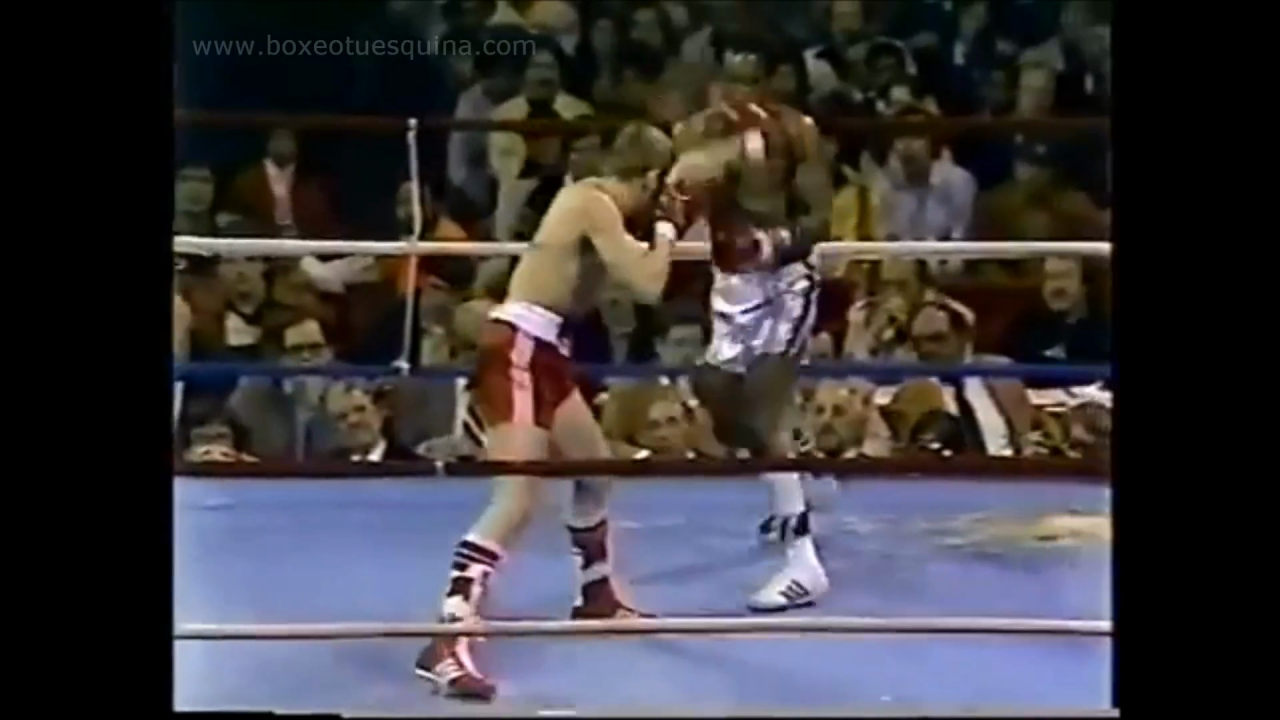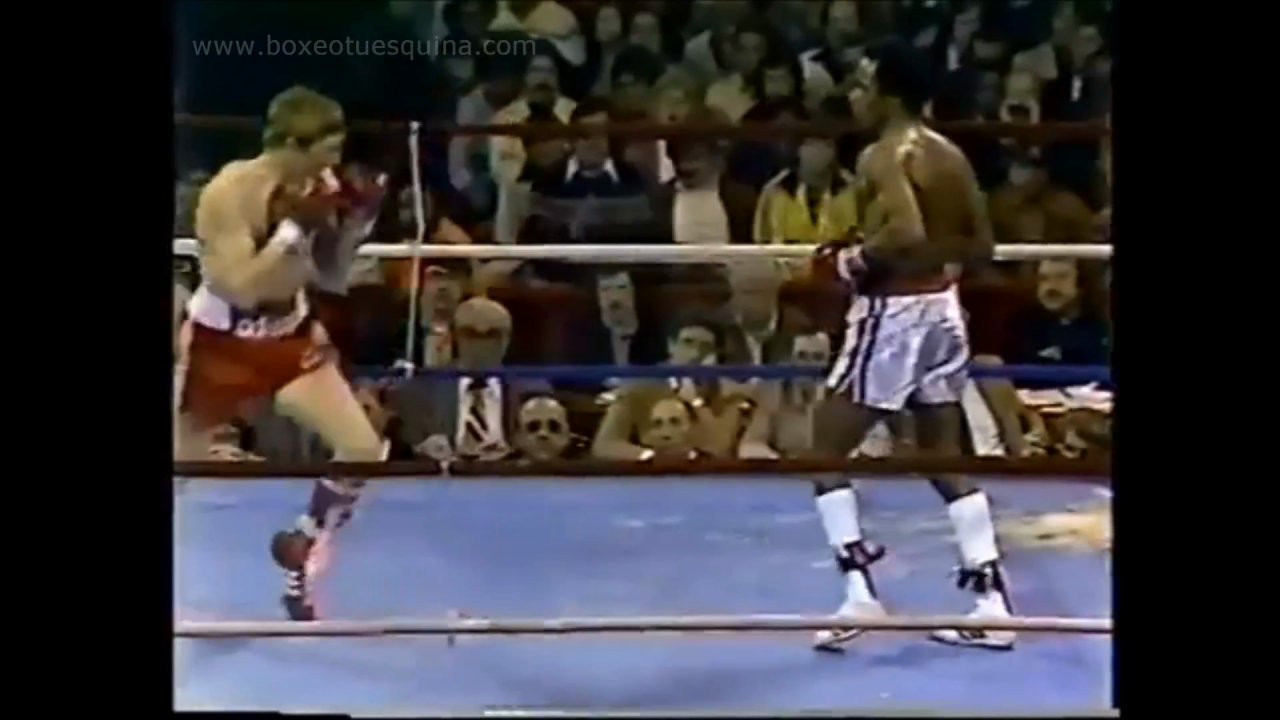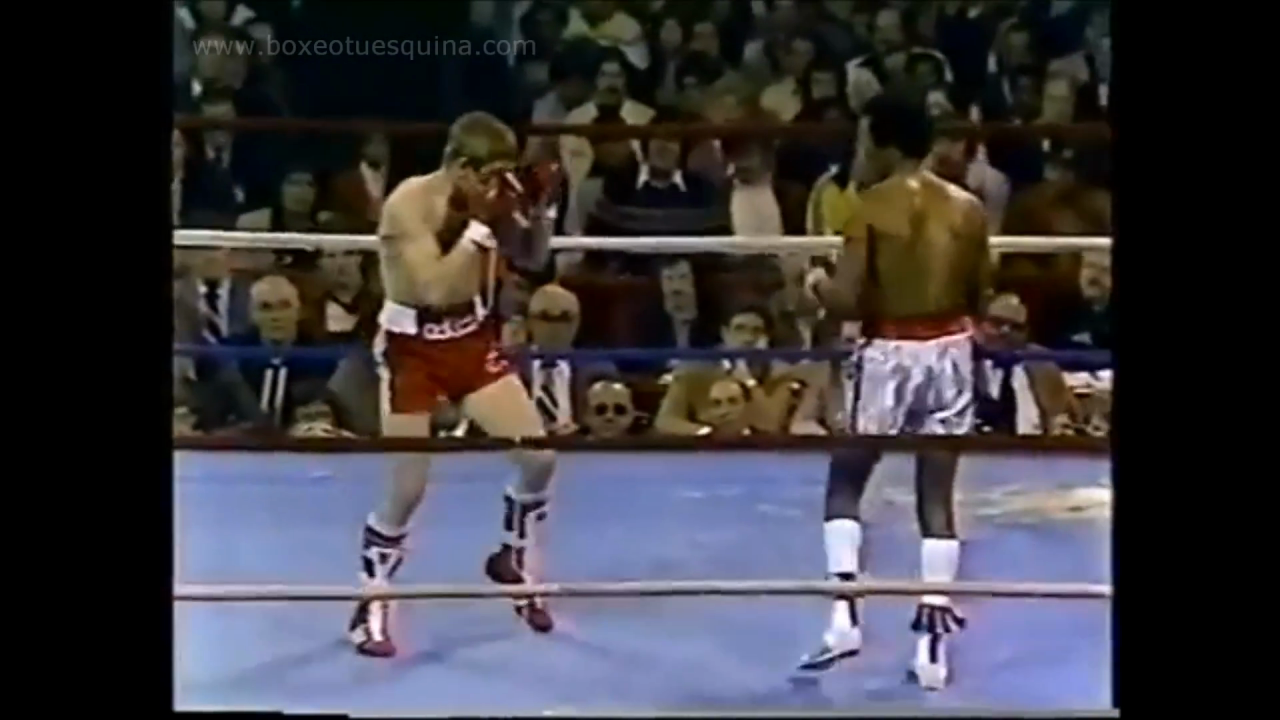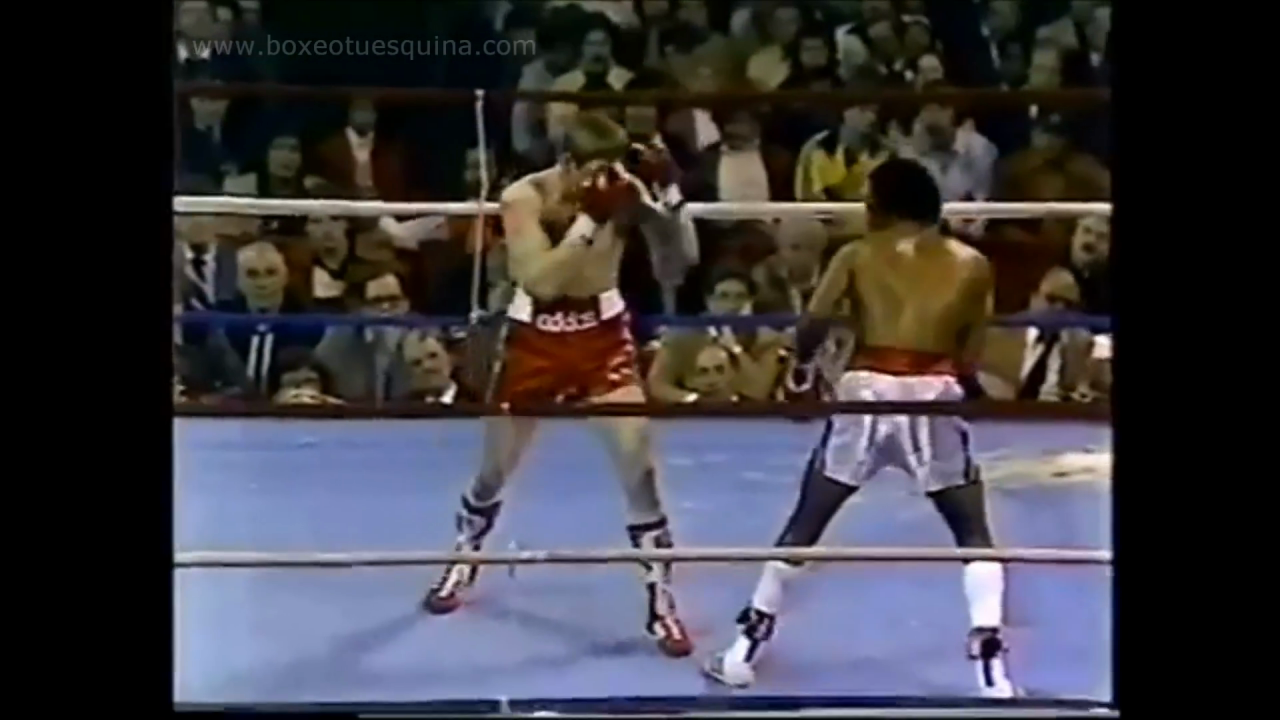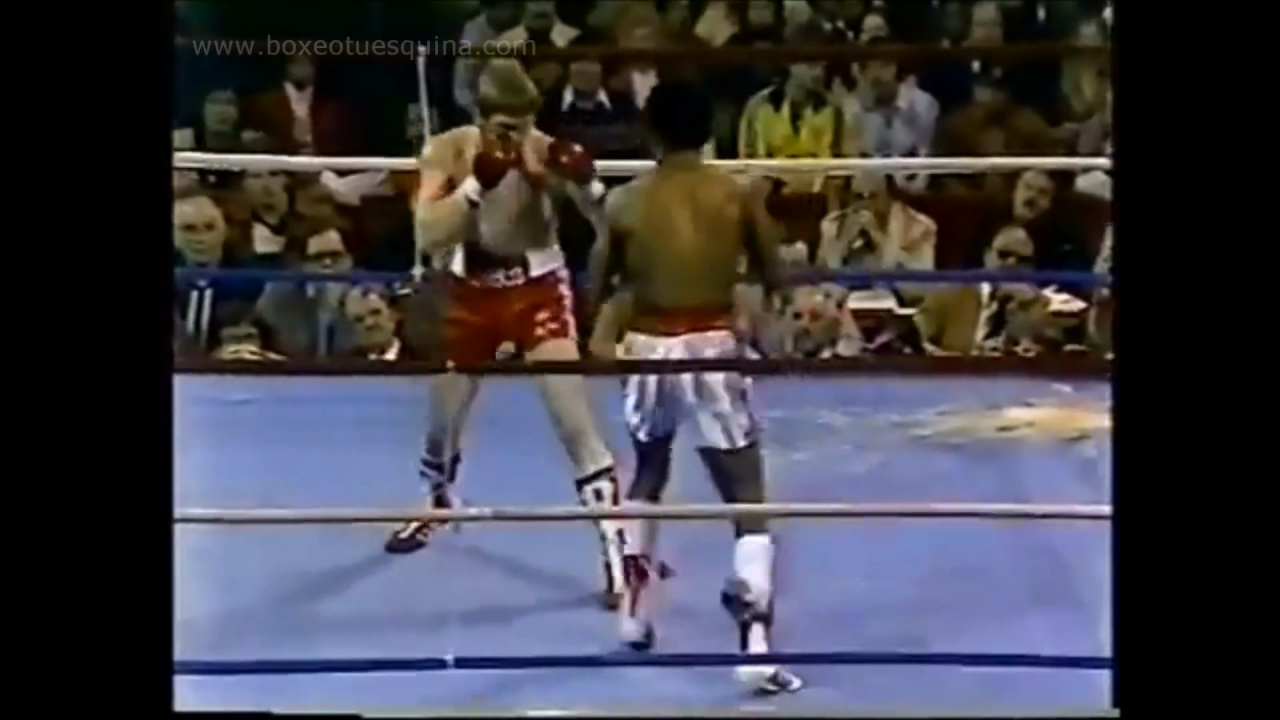
dt=1s
person 1, frame 1
left shoulder: (795, 130)
right shoulder: (701, 128)
left elbow: (817, 219)
right elbow: (672, 202)
left wrist: (765, 244)
left hip: (787, 283)
right hip: (732, 286)
left knee: (762, 420)
right knee: (725, 417)
left ankle: (804, 568)
right ankle: (792, 497)
person 1, frame 2
left shoulder: (882, 157)
right shoulder: (950, 155)
left elbow: (907, 235)
right elbow: (980, 245)
left wrist: (850, 260)
left hip: (891, 313)
right hip: (941, 307)
left knee: (829, 449)
right knee: (948, 461)
left ankle: (860, 588)
right ankle: (992, 604)
person 1, frame 3
left shoulder: (869, 207)
right shoulder: (969, 209)
left elbow: (848, 300)
right elbow: (979, 300)
left wrist: (818, 280)
left hip: (890, 354)
right hip: (950, 352)
left knee: (844, 484)
right knee: (936, 501)
left ankle: (845, 617)
right ankle: (933, 641)
person 1, frame 4
left shoulder: (858, 254)
right shoulder: (972, 263)
left elbow: (817, 316)
right elbow: (971, 355)
left wrist: (800, 370)
left hip: (865, 389)
right hip: (933, 394)
left knee: (804, 525)
right knee: (974, 535)
left ankle: (742, 651)
right ankle: (991, 667)
person 1, frame 5
left shoulder: (625, 200)
right shoulder: (736, 194)
left elbow: (597, 290)
right elbow: (774, 277)
left hip: (646, 350)
right hip: (709, 349)
left knee: (648, 475)
right knee: (747, 501)
left ankle: (632, 608)
right ankle: (755, 646)
person 2, frame 1
left shoulder: (588, 193)
right shoulder: (597, 208)
right elbow: (648, 287)
right wrist: (669, 228)
left hip: (545, 350)
right hip: (520, 349)
left knee: (597, 469)
right knee: (518, 501)
left ankle: (597, 596)
right ankle: (448, 641)
person 2, frame 2
left shoulder: (317, 187)
right shoulder: (228, 193)
left elbow: (330, 269)
right elbow: (243, 289)
left wrist: (351, 218)
right wrist: (294, 226)
left hip: (290, 334)
right hip: (221, 339)
left knee: (365, 452)
right knee: (179, 469)
left ankle: (303, 542)
person 2, frame 3
left shoulder: (487, 198)
right shoulder: (409, 205)
left elbow: (531, 261)
right elbow: (436, 290)
left wrist: (535, 207)
right wrist: (483, 226)
left hip: (472, 337)
right hip: (410, 346)
left knee: (540, 458)
right knee: (408, 490)
left ankle: (511, 556)
right ankle: (370, 607)
person 2, frame 4
left shoulder: (623, 191)
right shoulder: (523, 199)
left elbow: (683, 256)
right elbow: (543, 282)
left wrist: (665, 196)
right wrist: (588, 221)
left hip: (603, 334)
right hip: (535, 337)
left knee: (639, 470)
right knee: (494, 470)
left ankle: (661, 604)
right ankle: (462, 563)
person 2, frame 5
left shoulder: (546, 151)
right shoulder: (445, 150)
left elbow: (606, 221)
right elbow: (428, 238)
left wrist: (584, 182)
right wrist: (475, 182)
left hip: (539, 289)
right hip: (472, 291)
left knee: (574, 422)
right knee: (443, 425)
left ankle: (616, 552)
right ankle: (435, 503)
